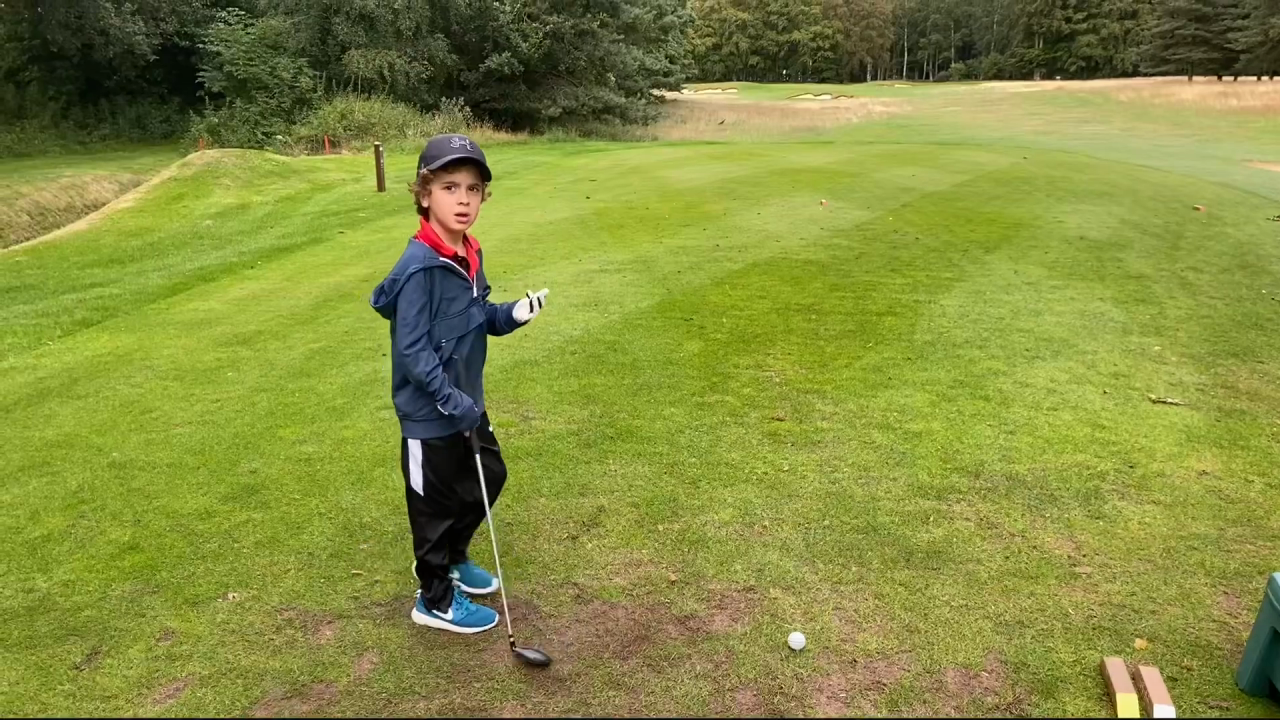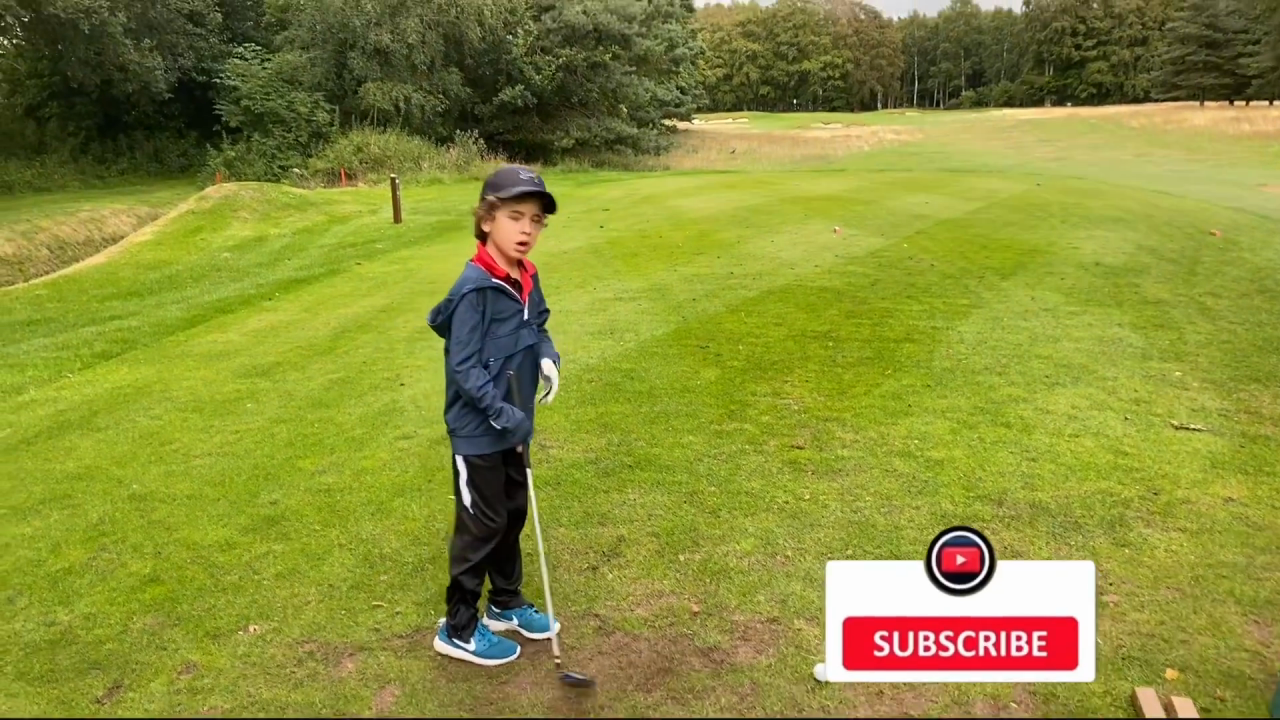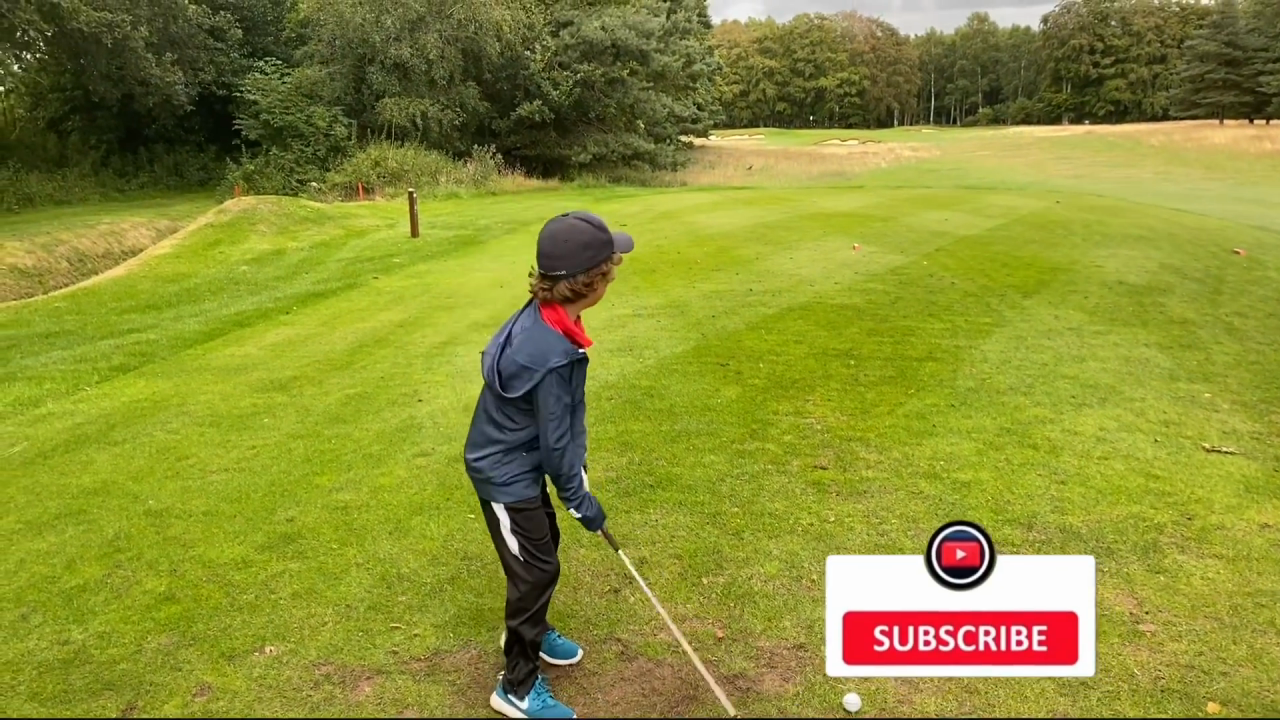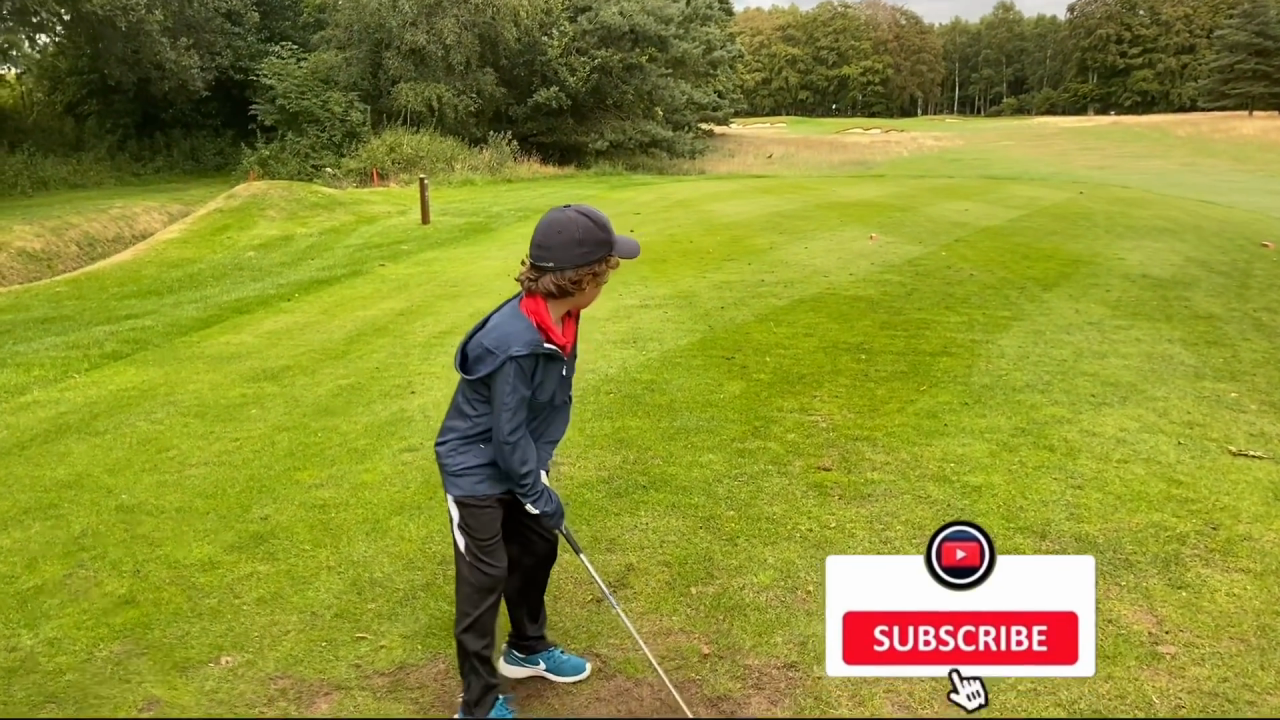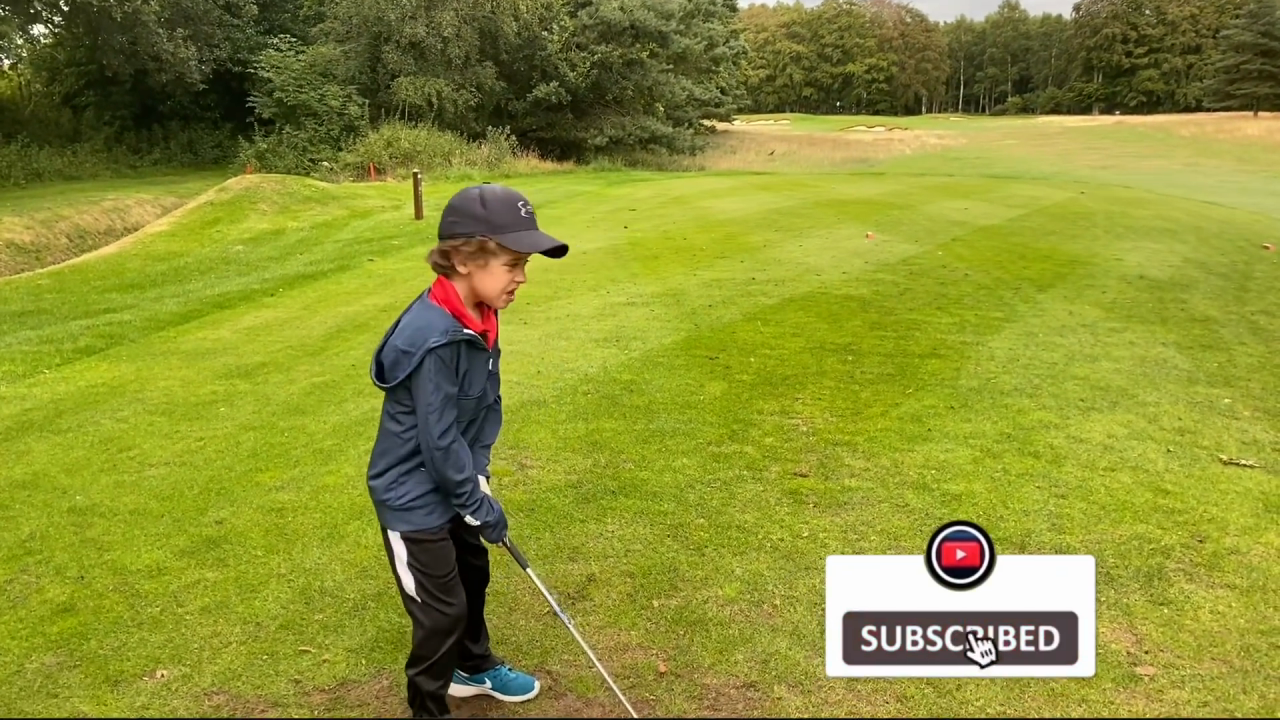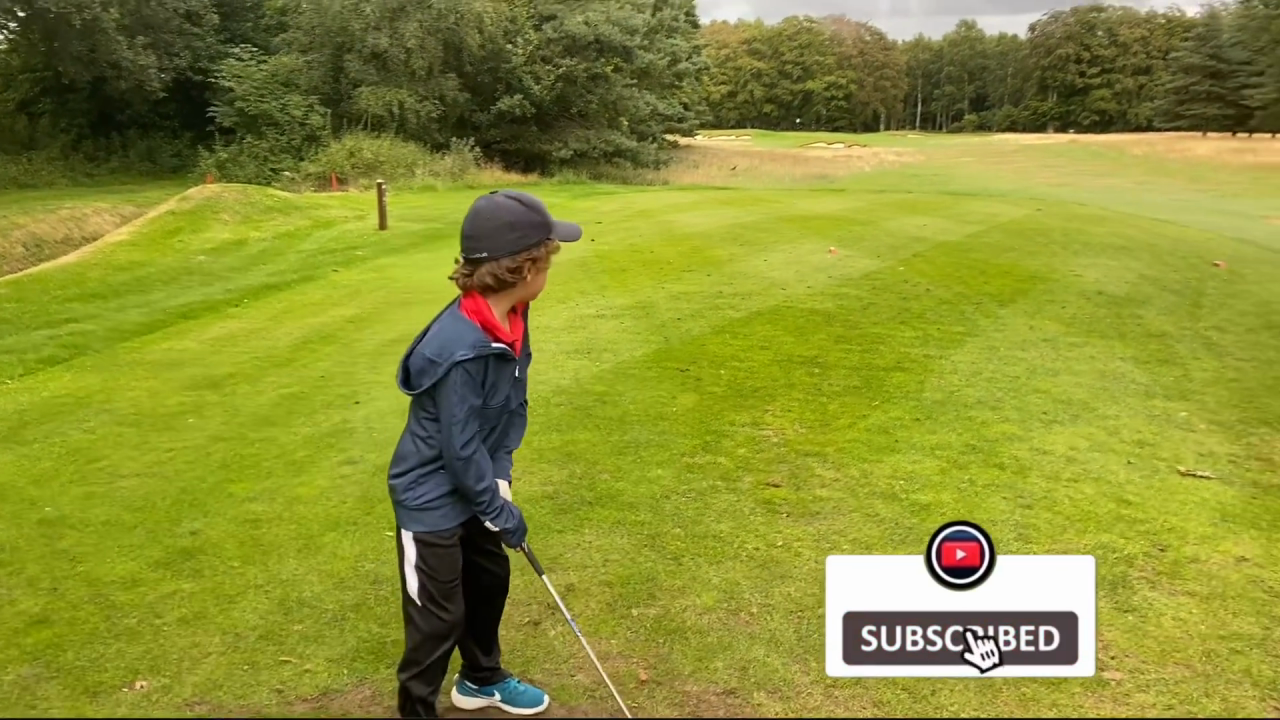
dt=0.7s
person 1, frame 1
left shoulder: (469, 254)
right shoulder: (419, 268)
right elbow: (413, 352)
left wrist: (512, 314)
right wrist: (453, 403)
left hip: (465, 402)
right hip: (429, 413)
left knee: (489, 476)
right knee: (438, 505)
left ankle: (451, 559)
right ankle: (436, 600)
person 1, frame 2
left shoulder: (527, 278)
right shoulder: (474, 290)
right elbow: (464, 369)
left wrist: (548, 358)
right wrist: (504, 414)
left hip: (513, 425)
right hip: (478, 431)
left knee: (513, 516)
right knee: (482, 526)
left ankle: (505, 605)
right ankle: (459, 628)
person 1, frame 3
left shoulder: (549, 316)
right shoulder: (550, 355)
left elbow: (571, 406)
right elbow: (553, 439)
left wrist: (579, 464)
right wrist: (578, 498)
left hip: (520, 462)
right hip: (504, 471)
left knee: (544, 544)
right knee: (536, 568)
left ankle: (532, 630)
person 1, frame 4
left shoulder: (558, 318)
right shoulder: (515, 344)
left elbow: (557, 402)
right elbow: (509, 432)
left wrist: (540, 470)
right wrist: (538, 493)
left hip: (513, 461)
right hip: (475, 467)
left knee: (538, 548)
right knee: (486, 575)
left ankle: (527, 649)
person 1, frame 5
left shoulder: (479, 318)
right shoulder: (431, 339)
left elbow: (487, 406)
right elbow: (439, 440)
left wrist: (479, 479)
right wrist: (478, 504)
left hip: (453, 486)
right hip: (415, 496)
left knee: (472, 576)
right knee: (441, 609)
left ankle: (474, 667)
person 1, frame 6
left shoulder: (510, 318)
right shoulder: (458, 351)
left elbow: (512, 407)
right elbow: (460, 448)
left wrist: (501, 480)
right wrist: (498, 511)
left hip: (473, 488)
right hip: (432, 497)
left knee: (491, 580)
right knee: (439, 615)
